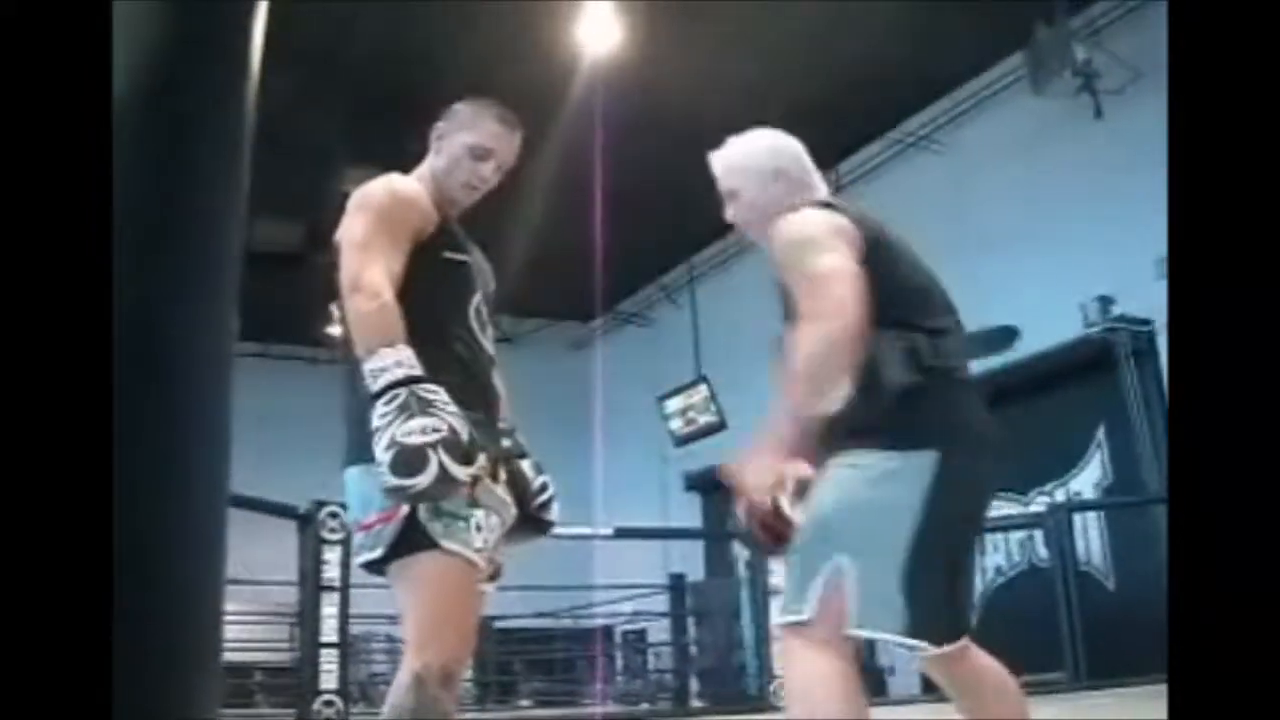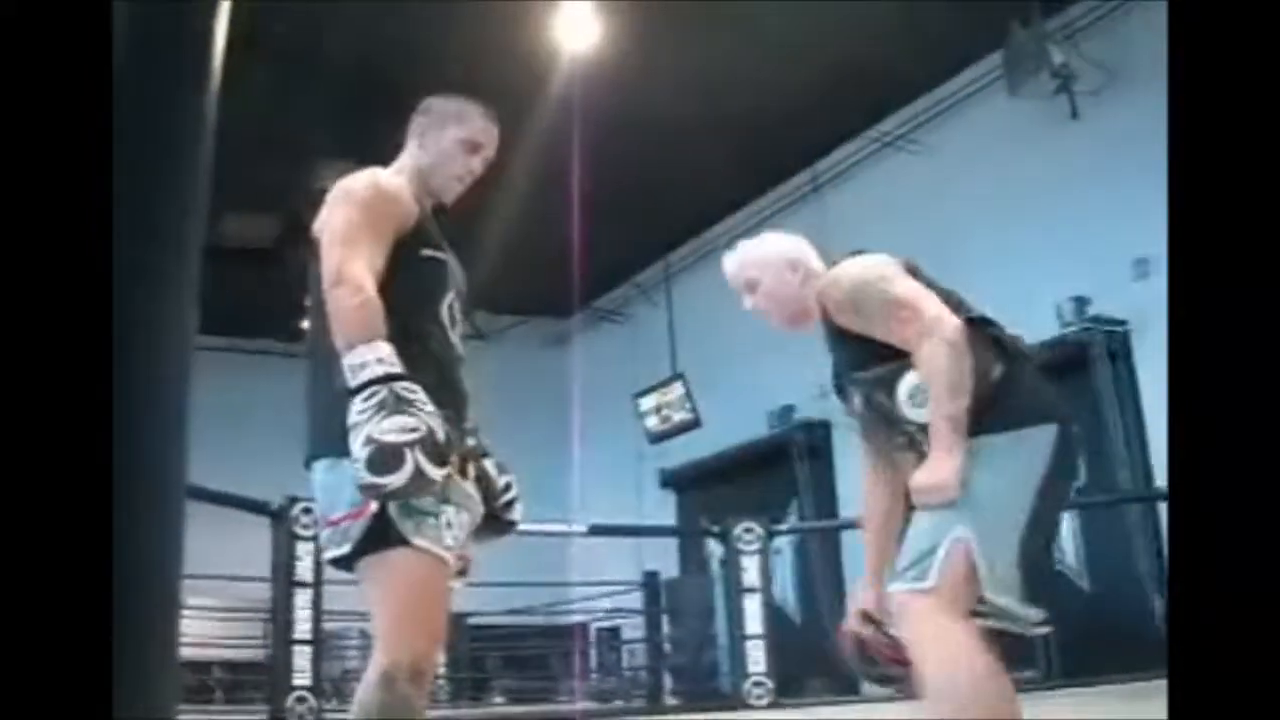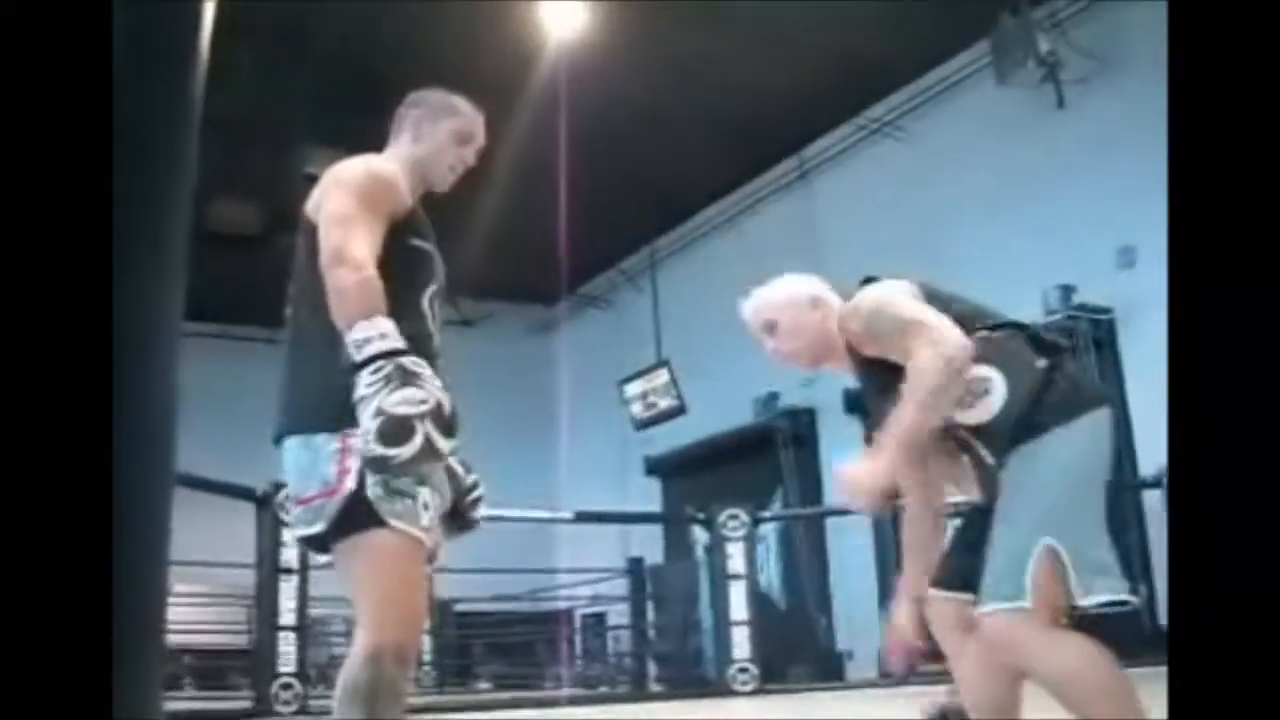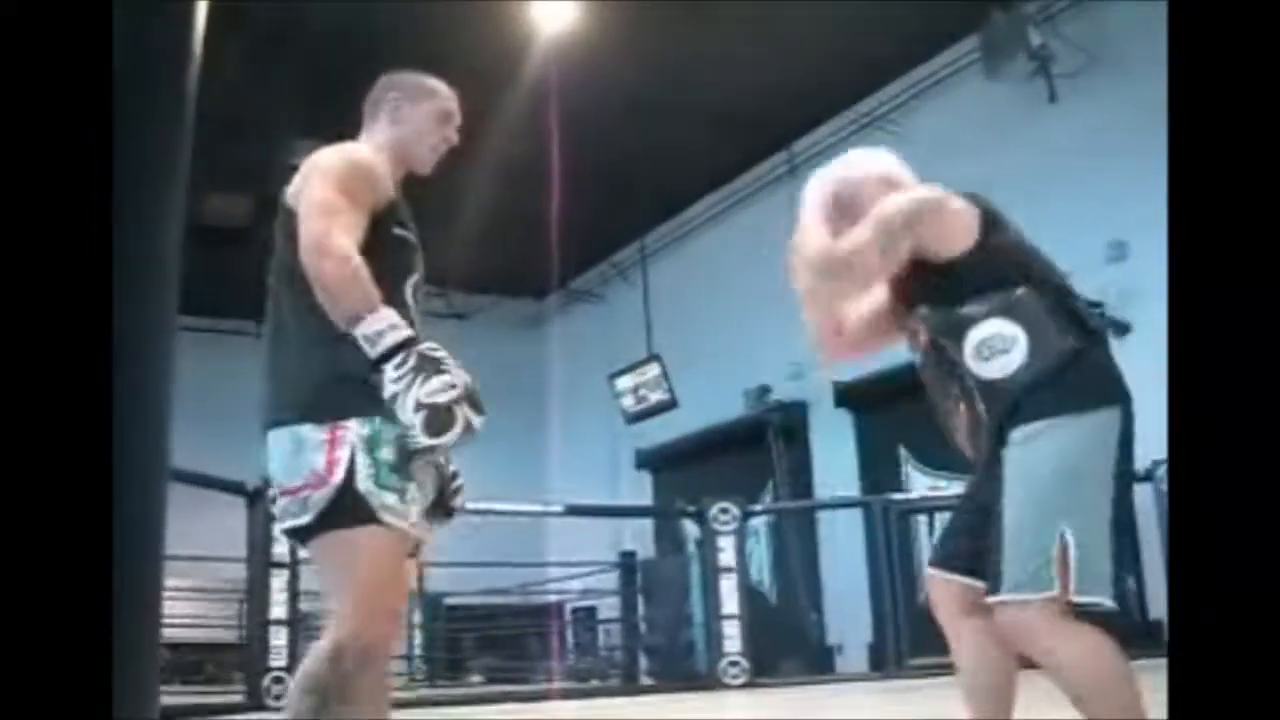
dt=0.3s
person 1, frame 1
left shoulder: (462, 250)
right shoulder: (392, 199)
right elbow: (366, 294)
left wrist: (509, 452)
right wrist: (403, 399)
left hip: (463, 455)
right hip: (419, 447)
left knee: (446, 656)
right knee: (436, 655)
person 1, frame 2
left shoulder: (428, 235)
right shoulder: (374, 192)
right elbow: (347, 287)
left wrist: (470, 453)
right wrist: (382, 395)
left hip: (425, 452)
right hip: (381, 445)
left knee: (415, 652)
right knee: (406, 652)
person 1, frame 3
left shoulder: (408, 227)
right shoulder: (368, 178)
right elbow: (347, 267)
left wrist: (441, 456)
right wrist: (385, 372)
left hip: (385, 432)
right hip: (351, 425)
left knee: (392, 634)
right knee: (391, 630)
person 1, frame 4
left shoulder: (386, 207)
right shoulder: (348, 164)
right elbow: (328, 254)
right wrist: (405, 353)
left hip: (371, 423)
right hip: (337, 417)
left knee: (375, 633)
right knee: (358, 630)
person 2, frame 1
left shoulder: (804, 229)
right shoulder: (860, 239)
left elbow: (833, 329)
left wrist: (773, 445)
right wrist: (812, 463)
left hip: (903, 446)
right hip: (943, 441)
left knee: (809, 636)
right knee: (939, 646)
person 2, frame 2
left shoulder: (848, 285)
right shoulder: (856, 374)
left elbow: (943, 332)
right elbow: (884, 477)
left wrist: (945, 451)
right wrist: (874, 583)
left hip: (1008, 433)
right hip: (987, 445)
left knee: (924, 609)
right knee: (938, 622)
person 2, frame 3
left shoulder: (868, 312)
right shoulder: (884, 397)
left elbow: (946, 350)
right elbow: (921, 503)
left wrist: (884, 460)
right wrist: (911, 599)
left hip: (1055, 427)
right hip: (1025, 445)
left knee: (1014, 625)
right knee: (952, 611)
person 2, frame 4
left shoulder: (924, 207)
right shoulder: (910, 274)
left elbow: (828, 274)
right elbow: (836, 344)
left wrist: (816, 203)
right wrist: (821, 233)
left hip: (1058, 412)
right hip: (1016, 428)
left knee: (1031, 610)
right knee: (953, 590)
